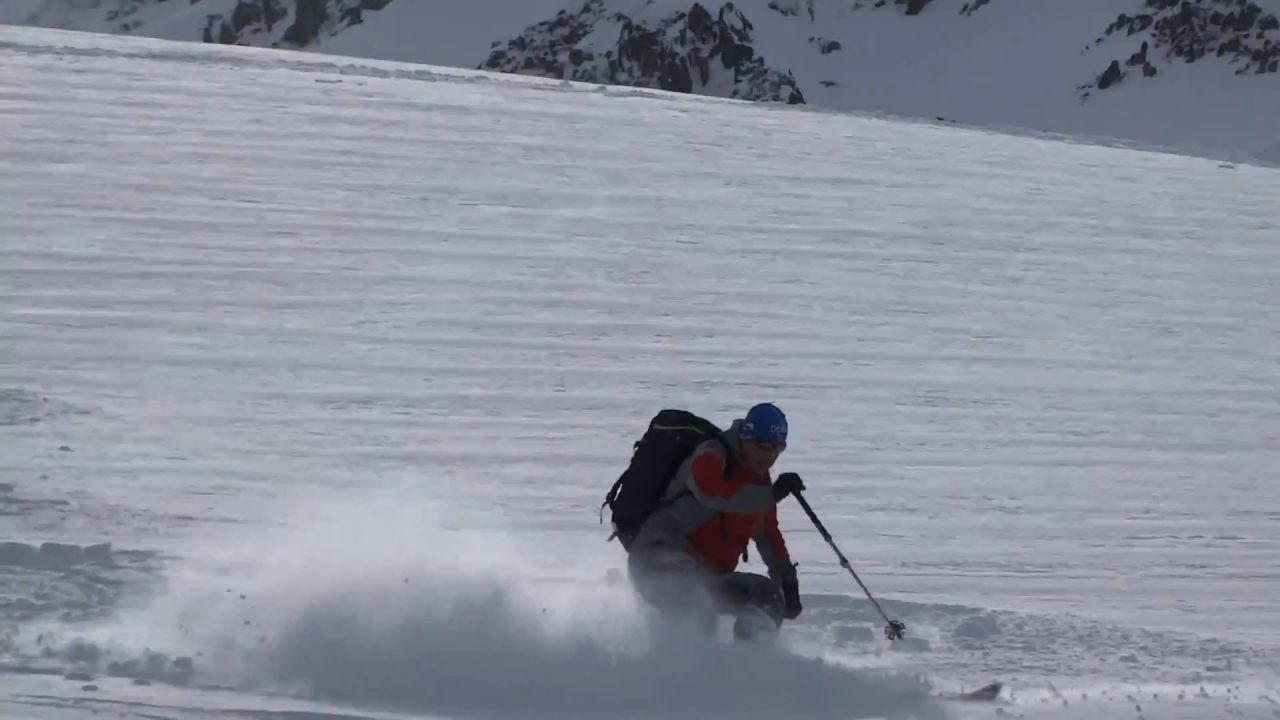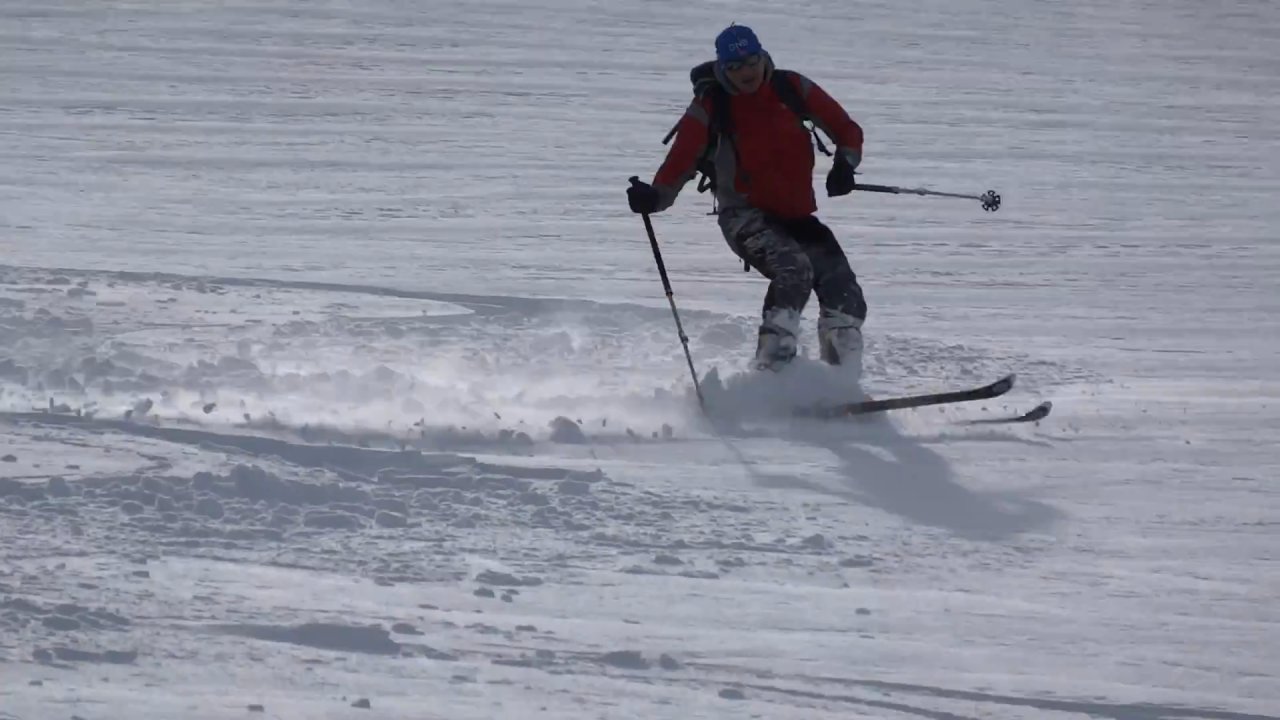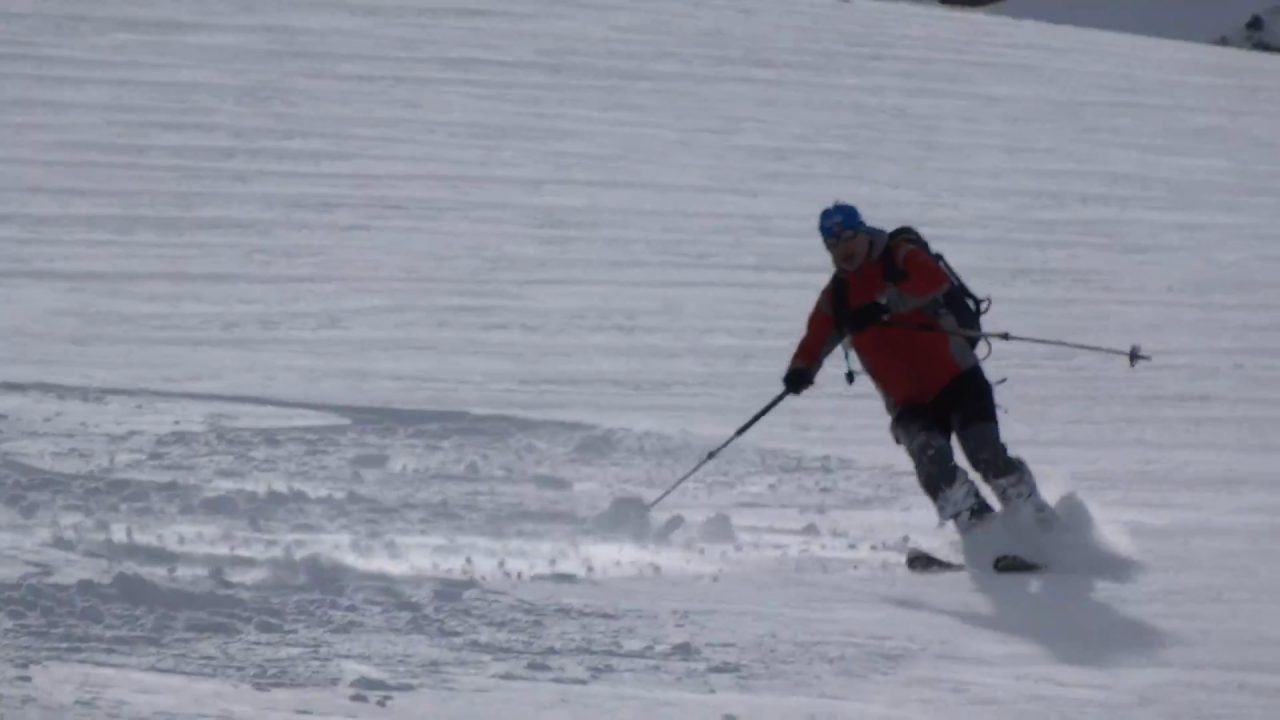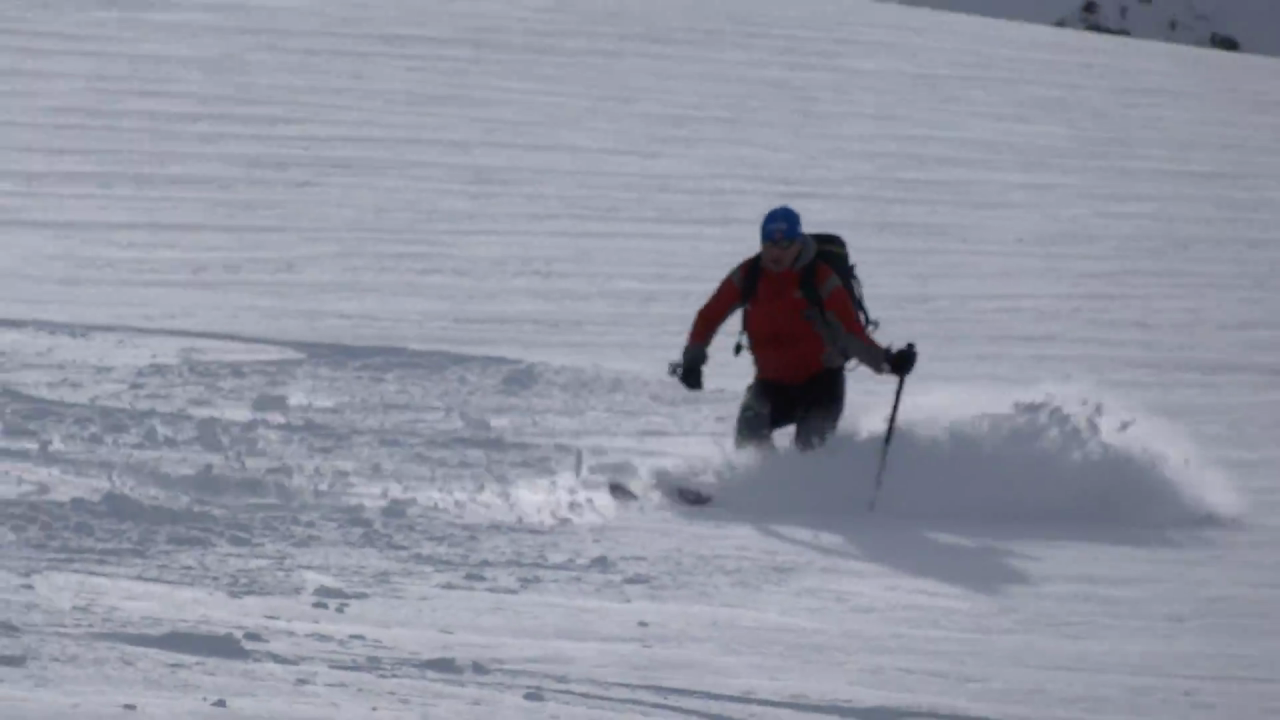
dt=0.5s
person 1, frame 1
left shoulder: (759, 478)
right shoulder: (711, 457)
left elbow: (768, 535)
right elbow: (710, 492)
left wrist: (788, 583)
right wrist: (772, 494)
left hip: (703, 574)
right hip: (660, 558)
left knee: (769, 597)
right knee: (701, 615)
person 1, frame 2
left shoulder: (793, 88)
right shoulder: (709, 109)
left elbow: (848, 129)
right elbow: (678, 167)
left wrist: (846, 164)
right wrist: (653, 196)
left hip: (797, 215)
right hip: (745, 214)
left knee: (842, 286)
right knee: (794, 271)
right ankle: (773, 371)
person 1, frame 3
left shoulder: (901, 257)
right shoulder: (835, 298)
left elbow: (935, 280)
right elbow: (813, 350)
left wrist: (882, 306)
right wrist: (799, 373)
left hip: (958, 378)
right hip: (909, 405)
left knee: (987, 456)
right knee: (934, 467)
left ankle: (1045, 527)
person 1, frame 4
left shoulder: (821, 279)
right shoulder: (747, 276)
left elbow: (852, 334)
right elbow: (709, 318)
left wrist: (888, 361)
right wrist: (692, 361)
left hip: (821, 378)
right hip: (772, 382)
left knee: (810, 445)
right knee: (751, 427)
